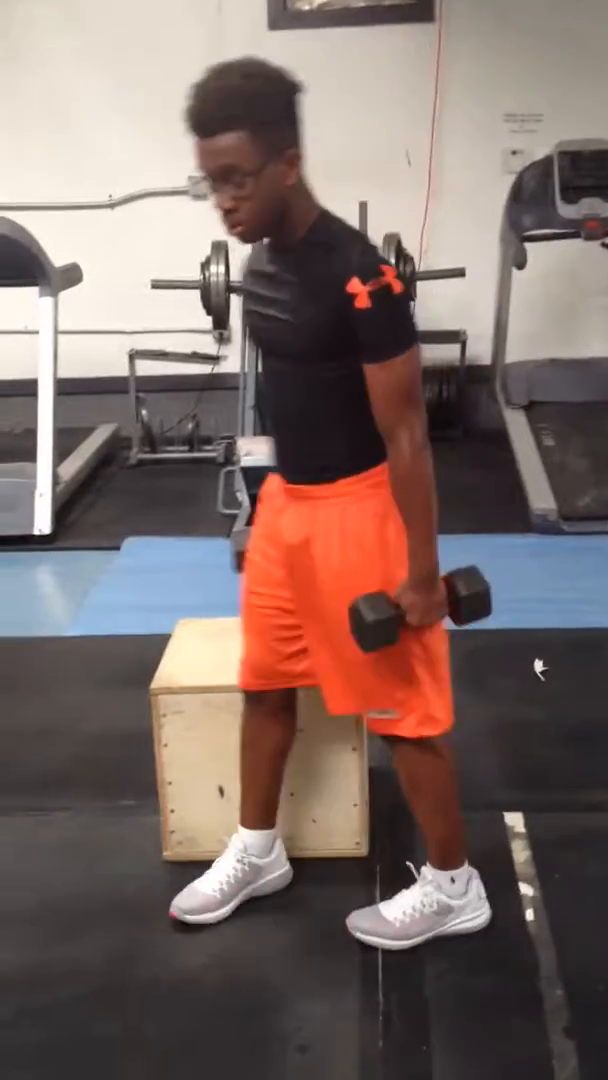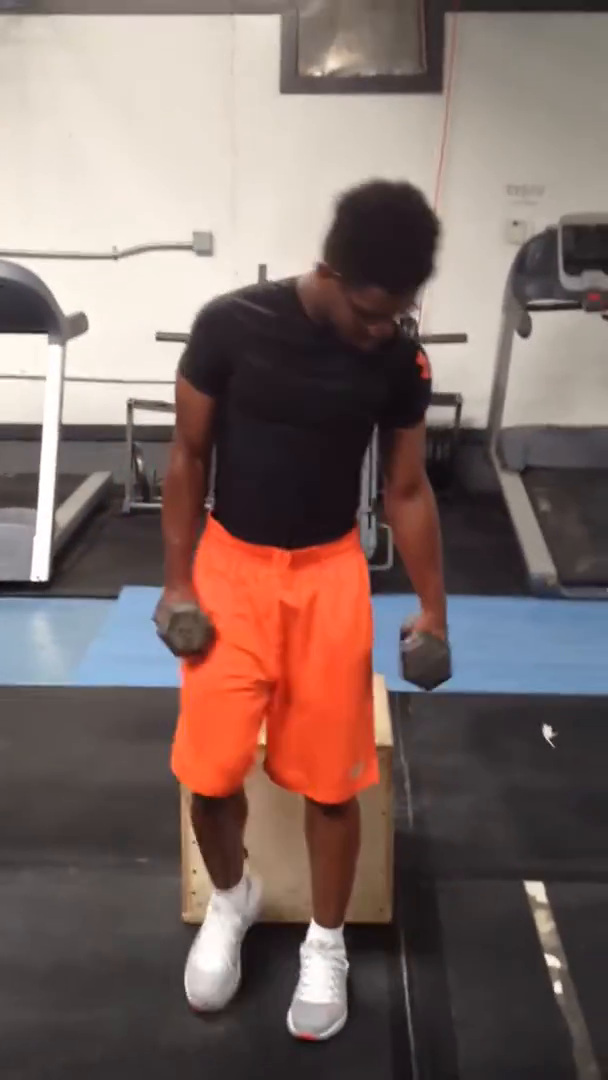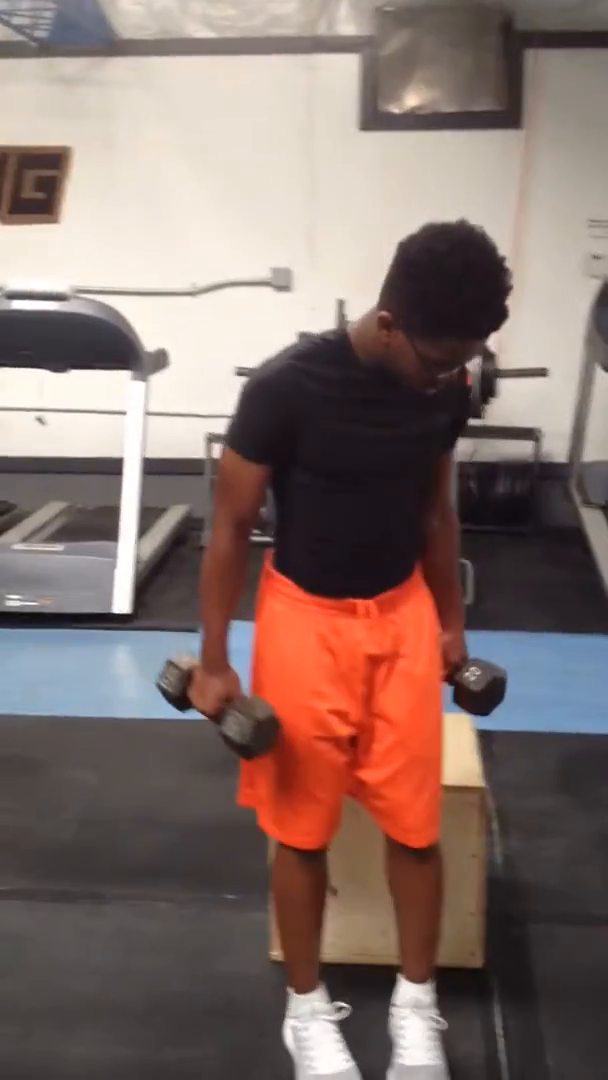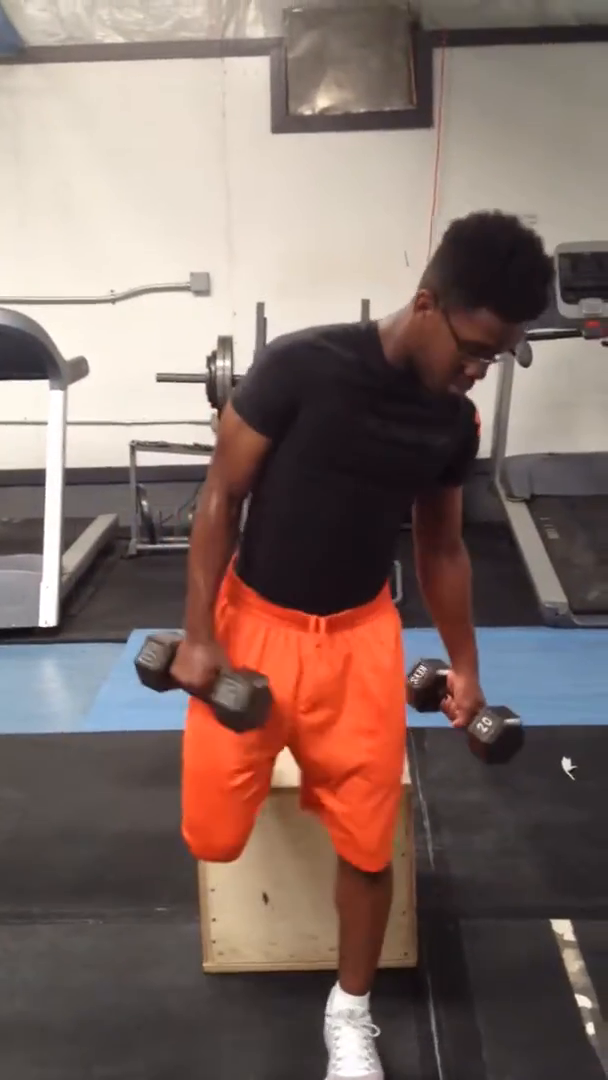
dt=1s
person 1, frame 1
left shoulder: (356, 277)
right shoulder: (264, 264)
left elbow: (405, 434)
left wrist: (421, 573)
left hip: (357, 510)
right hip: (287, 501)
left knee: (401, 708)
right knee: (264, 684)
left ankle: (452, 886)
right ankle: (257, 852)
person 1, frame 2
left shoulder: (400, 363)
right shoulder: (229, 326)
left elbow: (408, 490)
right elbow: (188, 457)
left wrist: (433, 609)
right wrist: (177, 579)
left hip: (330, 574)
right hip: (231, 566)
left knee: (333, 778)
right knee: (211, 771)
left ankle: (325, 947)
right ankle: (230, 896)
person 1, frame 3
left shoulder: (447, 390)
right shoulder: (287, 387)
right elbow: (230, 528)
left wrist: (450, 619)
right wrist: (214, 663)
left hip: (404, 617)
right hip: (306, 621)
left knee: (416, 825)
right knee: (302, 828)
left ankle: (415, 1004)
right ankle: (308, 1009)
person 1, frame 4
left shoulder: (454, 419)
right shoulder: (298, 367)
left elbow: (441, 547)
right elbow: (221, 500)
left wrist: (465, 668)
right wrist: (199, 637)
left hip: (360, 637)
right hip: (255, 625)
left knee: (366, 844)
right knee: (213, 835)
right ankle: (258, 754)
